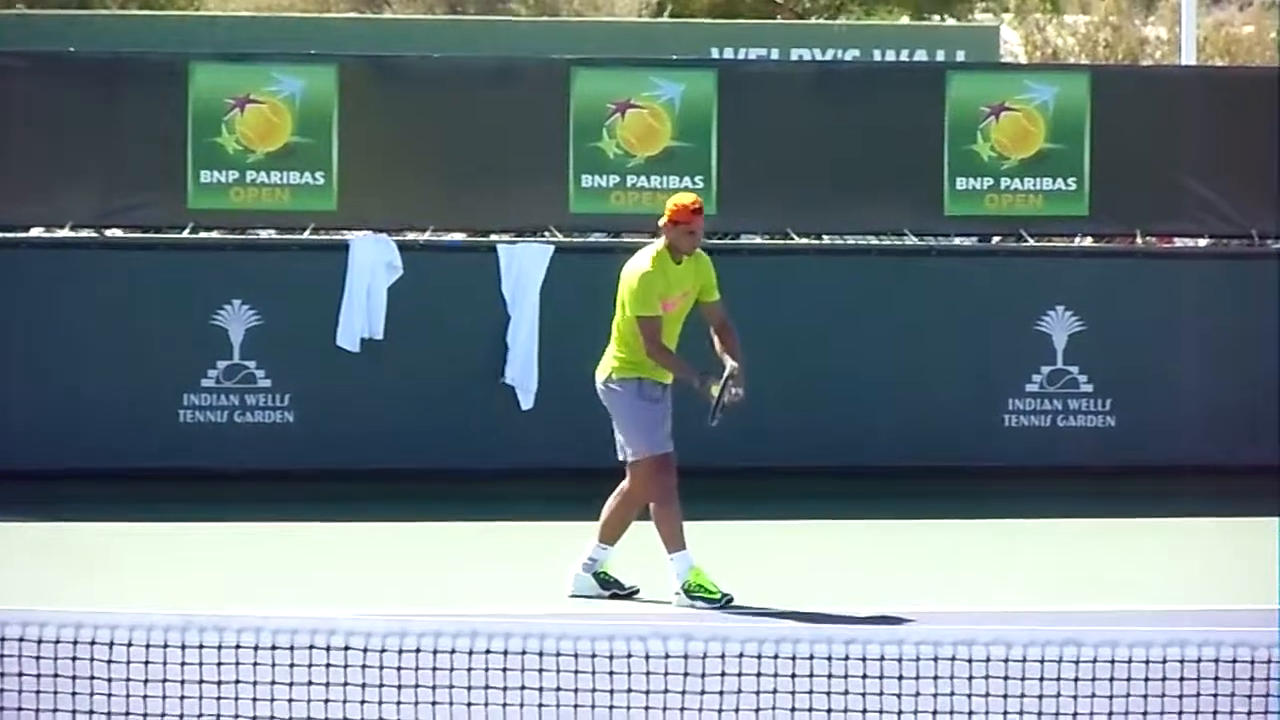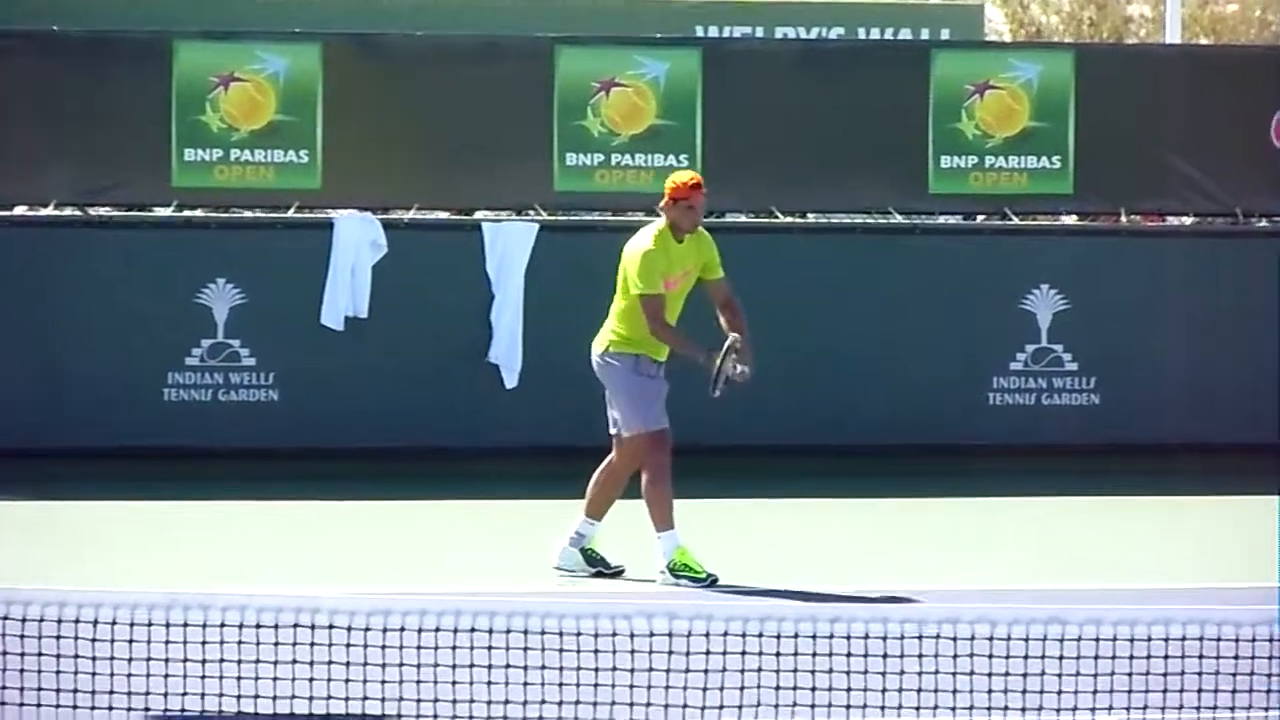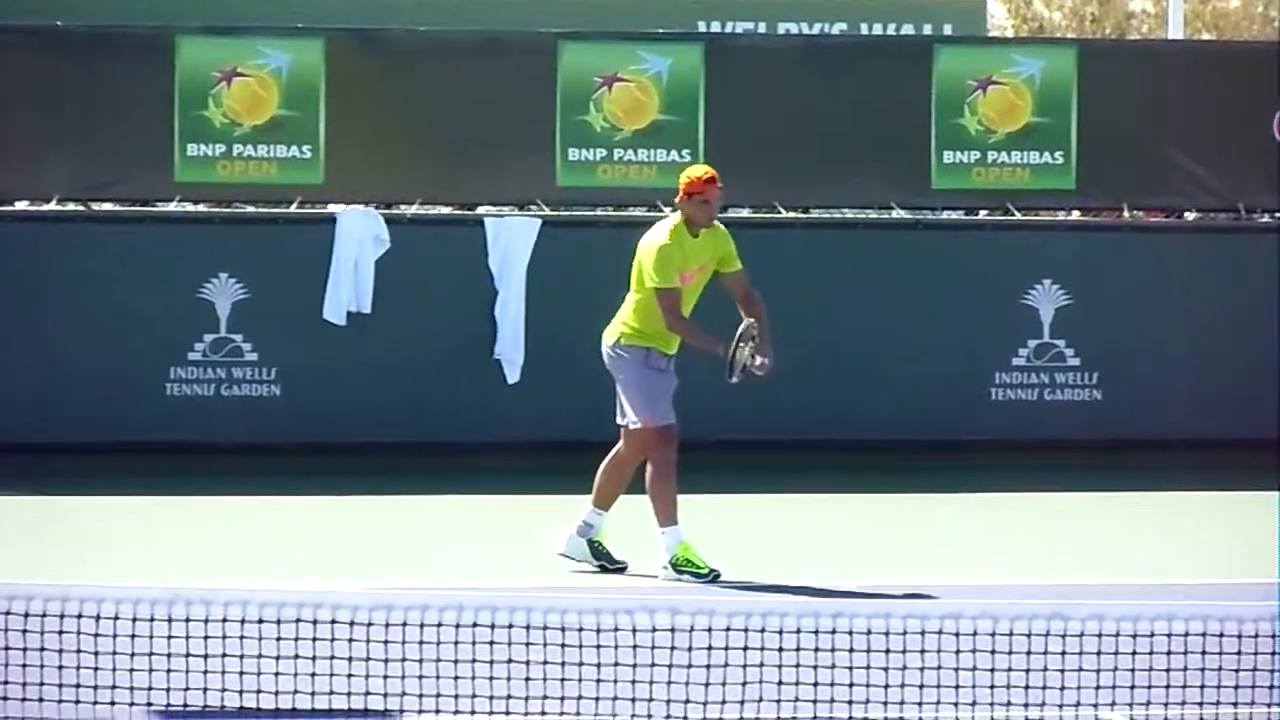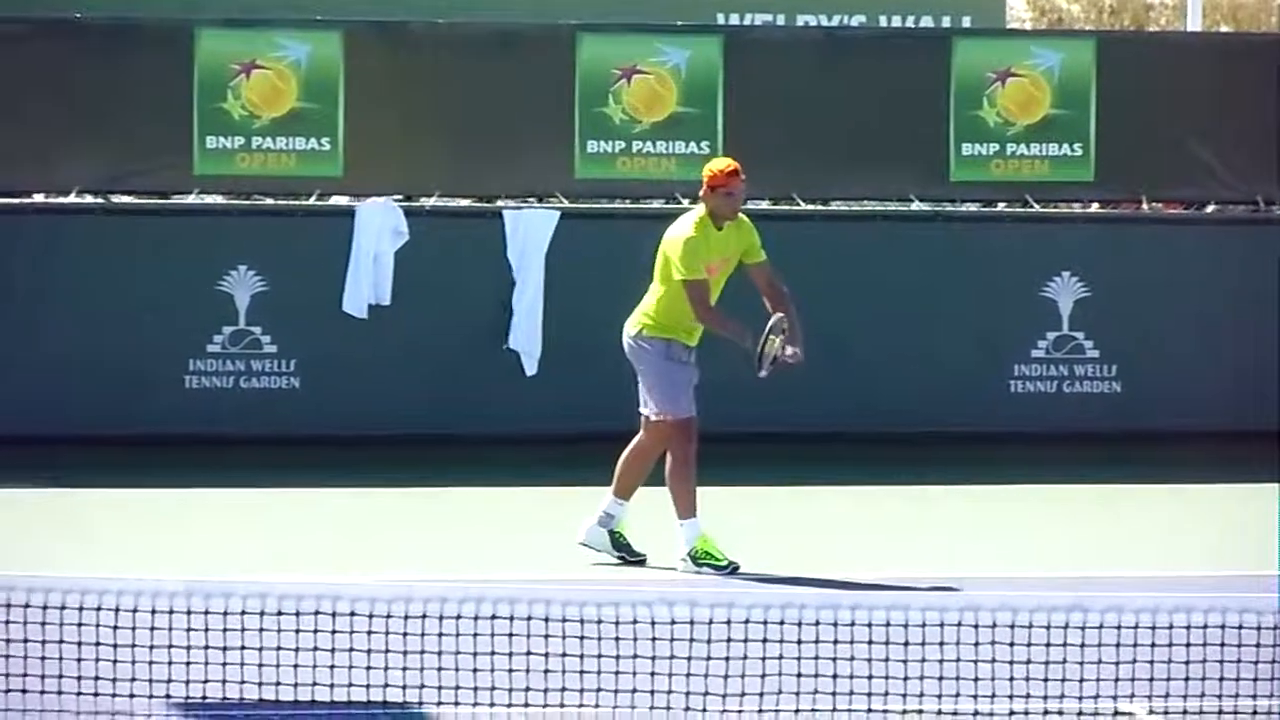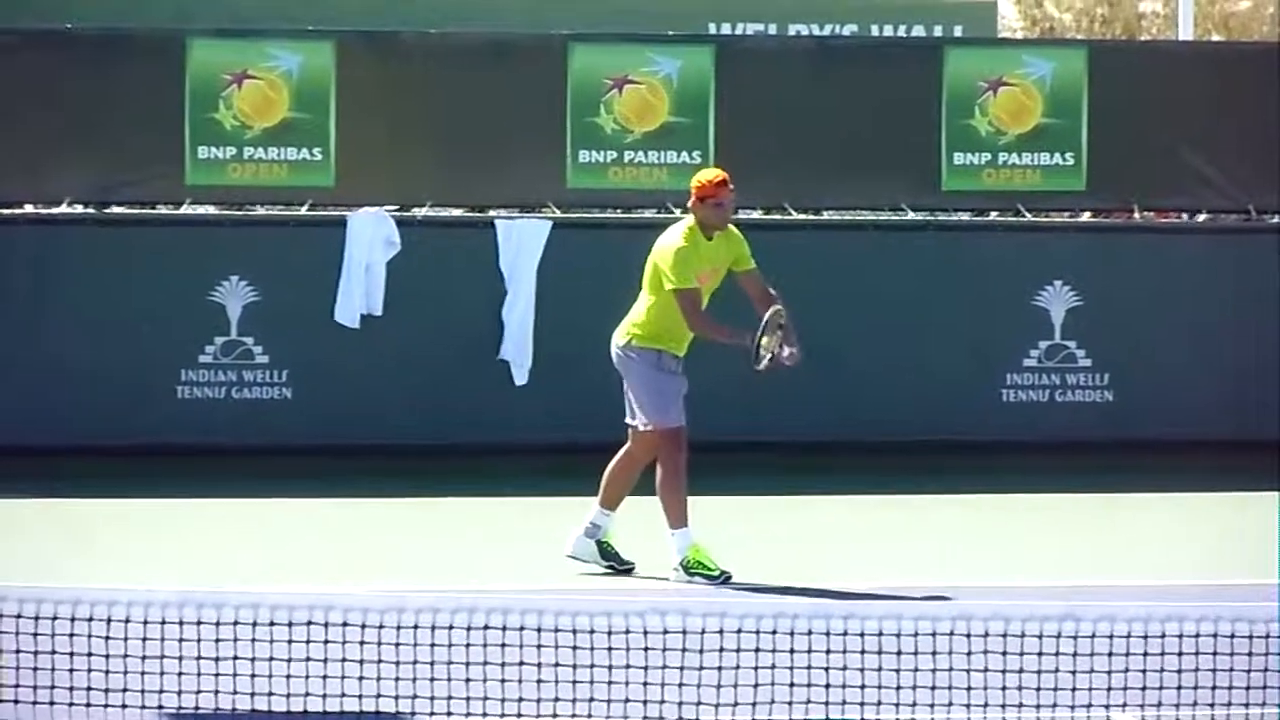
dt=0.2s
person 1, frame 1
left shoulder: (700, 264)
right shoulder: (644, 272)
left elbow: (719, 323)
right elbow: (653, 347)
left wrist: (733, 365)
right wrist: (699, 380)
left hip: (651, 381)
right hip: (627, 379)
left knee: (639, 481)
right knee: (662, 473)
left ankle: (590, 570)
right ankle: (686, 578)
person 1, frame 2
left shoulder: (701, 242)
right shoulder: (646, 251)
left elbow: (725, 301)
right elbow: (656, 325)
left wrist: (740, 346)
right wrist: (704, 356)
left hip: (645, 358)
right hip: (624, 354)
left knee: (626, 455)
right knee: (657, 449)
left ankle: (576, 545)
right ankle: (672, 556)
person 1, frame 3
left shoulder: (718, 236)
right shoulder: (662, 244)
left elbow: (745, 295)
right elbow: (672, 319)
left wrist: (761, 342)
right wrist: (722, 347)
left hip: (655, 350)
right hip: (634, 346)
left knee: (633, 446)
right knee: (663, 442)
left ankle: (584, 534)
right ankle: (675, 552)
person 1, frame 4
left shoulder: (742, 228)
right shoulder: (687, 237)
left elbow: (771, 286)
right elbow: (703, 311)
left wrist: (792, 333)
right wrist: (751, 340)
left hip: (677, 341)
right hip: (655, 338)
left knee: (653, 437)
right knee: (683, 436)
left ankle: (604, 524)
right ankle: (693, 544)
person 1, frame 5
left shoulder: (730, 239)
right shoulder: (677, 248)
left elbow: (763, 295)
right elbow: (695, 320)
left wrist: (788, 337)
right wrist: (750, 340)
left hip: (661, 351)
right hip: (644, 348)
left knee: (641, 447)
right knee: (672, 445)
left ankle: (590, 535)
right ankle: (686, 555)
